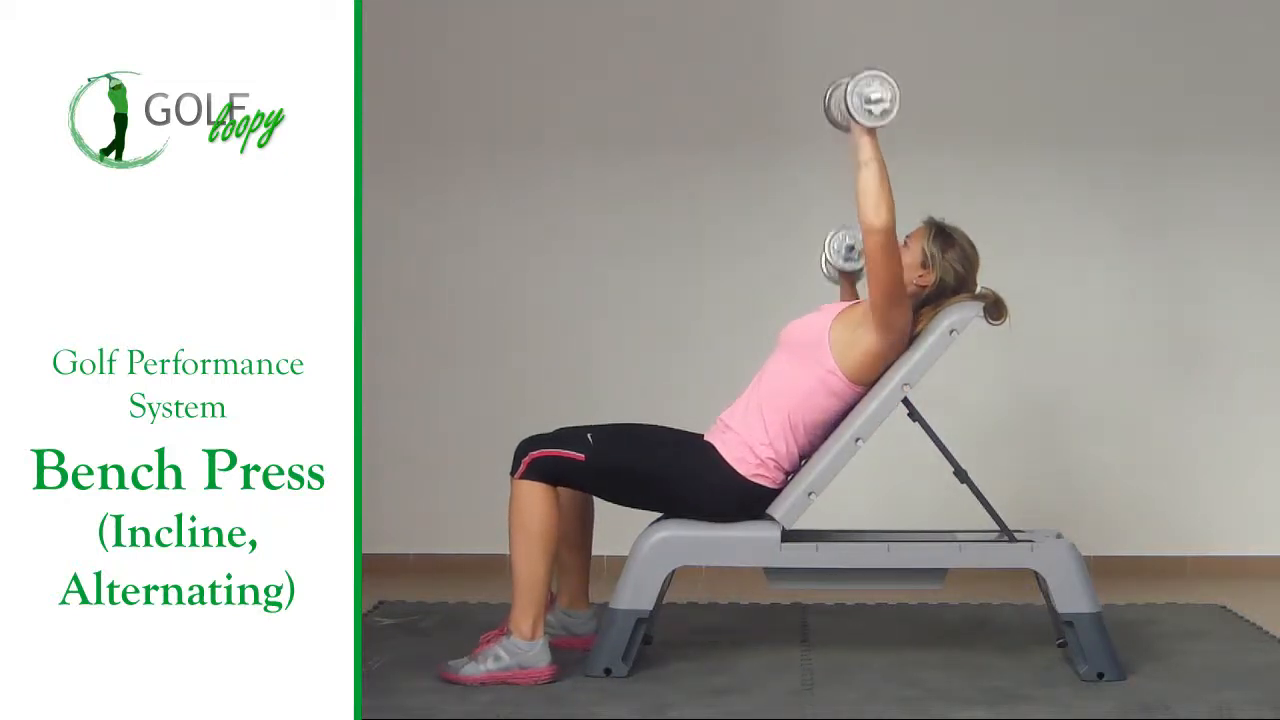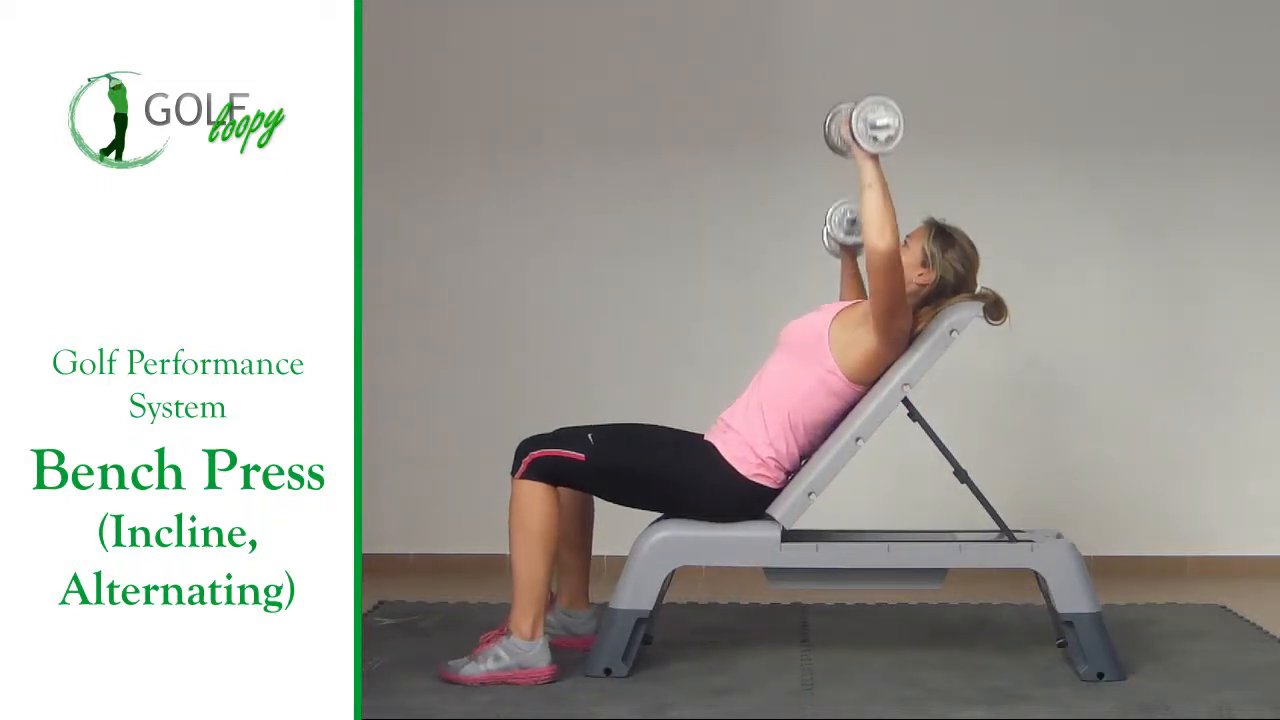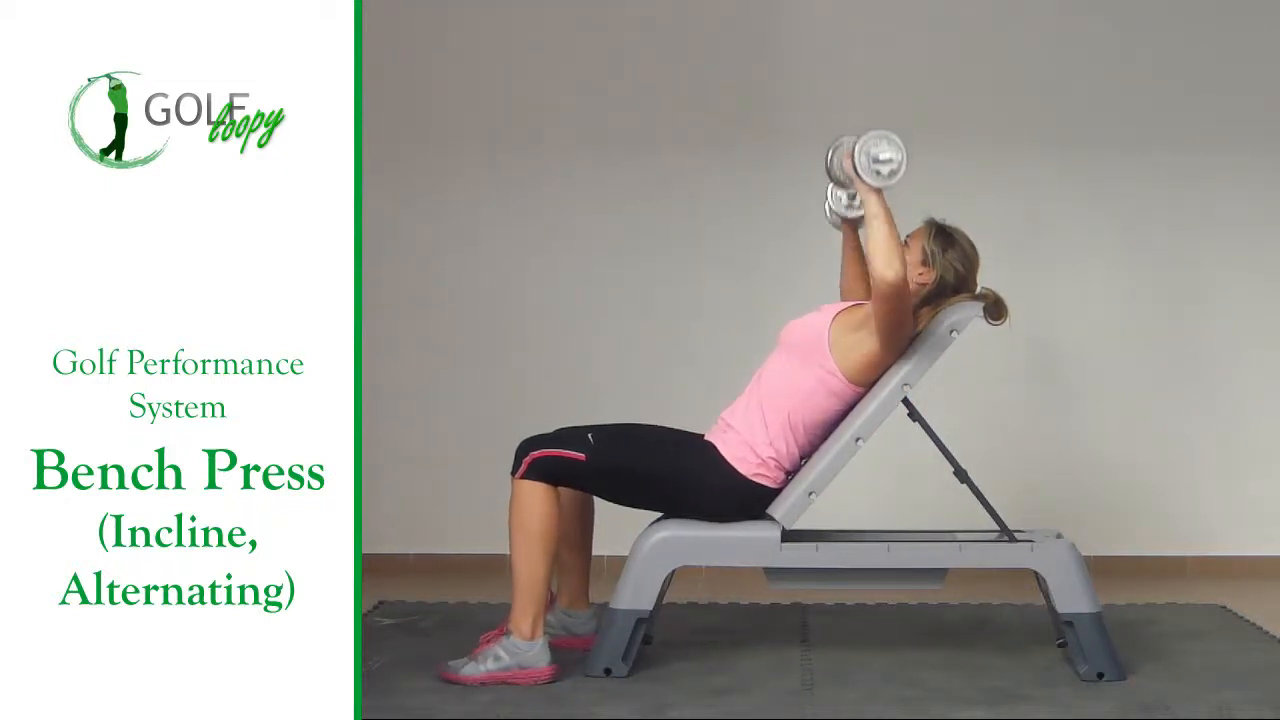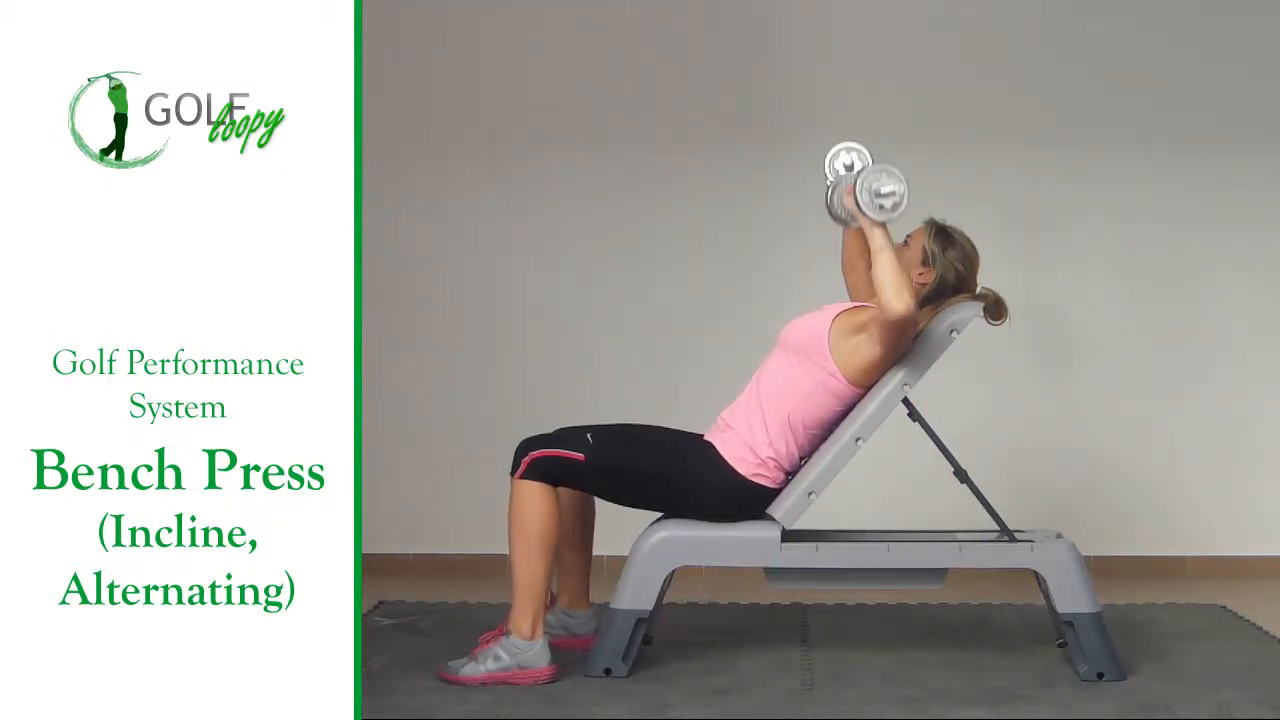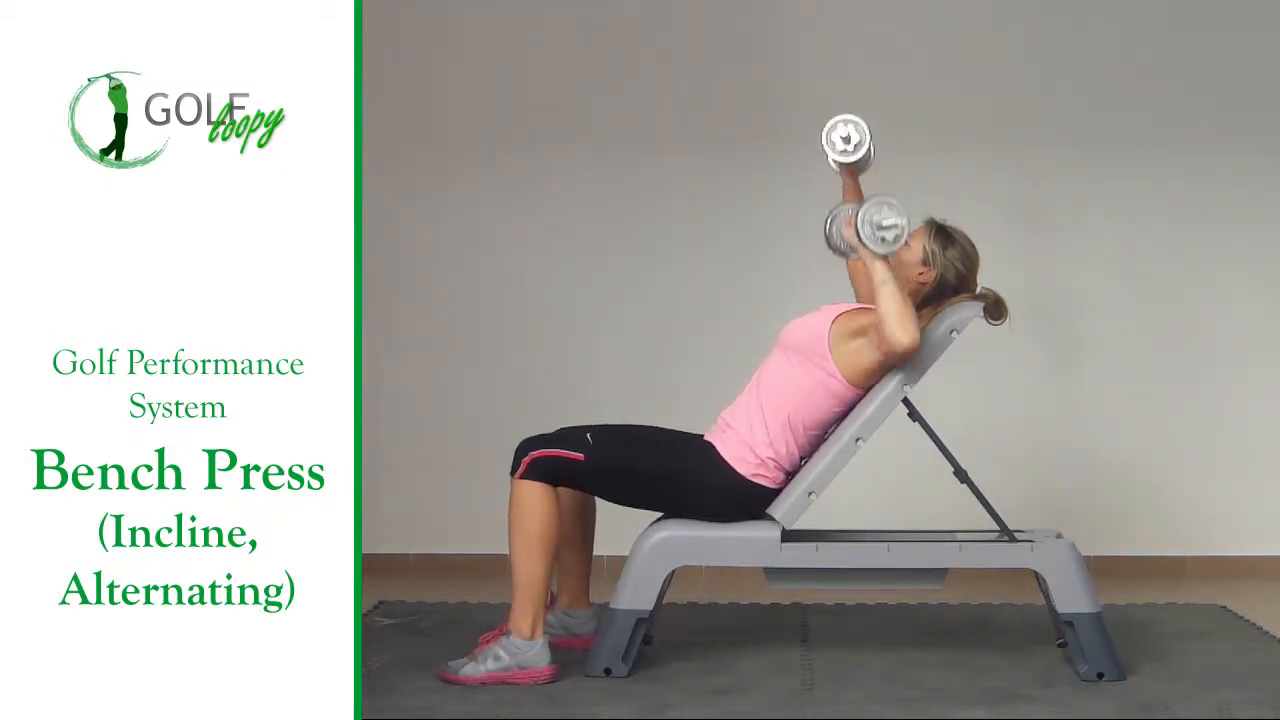
dt=0.1s
person 1, frame 1
left shoulder: (891, 325)
right shoulder: (873, 324)
left elbow: (876, 227)
left wrist: (865, 139)
right wrist: (846, 282)
left hip: (730, 475)
right hip: (730, 462)
left knee: (537, 458)
right knee: (561, 453)
left ankle: (525, 644)
right ankle: (571, 613)
person 1, frame 2
left shoulder: (891, 327)
right shoulder: (874, 324)
left elbow: (879, 246)
left wrist: (868, 161)
right wrist: (848, 255)
left hip: (732, 475)
right hip: (731, 462)
left knee: (538, 457)
right knee: (562, 453)
left ankle: (525, 643)
right ankle: (571, 613)
person 1, frame 3
left shoulder: (889, 330)
right shoulder: (875, 317)
left elbow: (891, 278)
right elbow: (861, 287)
left wrist: (874, 192)
right wrist: (852, 223)
left hip: (731, 475)
right hip: (730, 464)
left knee: (537, 459)
right knee: (562, 454)
left ankle: (525, 645)
right ankle: (571, 615)
person 1, frame 4
left shoulder: (889, 335)
right shoulder: (875, 321)
left elbow: (897, 302)
right elbow: (862, 282)
left wrist: (875, 223)
right wrist: (856, 215)
left hip: (732, 474)
right hip: (731, 464)
left knee: (538, 458)
right knee: (563, 455)
left ankle: (525, 645)
right ankle: (571, 615)
person 1, frame 5
left shoulder: (889, 328)
right shoulder: (881, 317)
left elbow: (905, 341)
right elbow: (865, 261)
left wrist: (878, 263)
right wrist: (850, 180)
left hip: (731, 477)
right hip: (730, 463)
left knee: (537, 459)
right knee: (561, 451)
left ankle: (524, 647)
right ankle: (571, 615)
